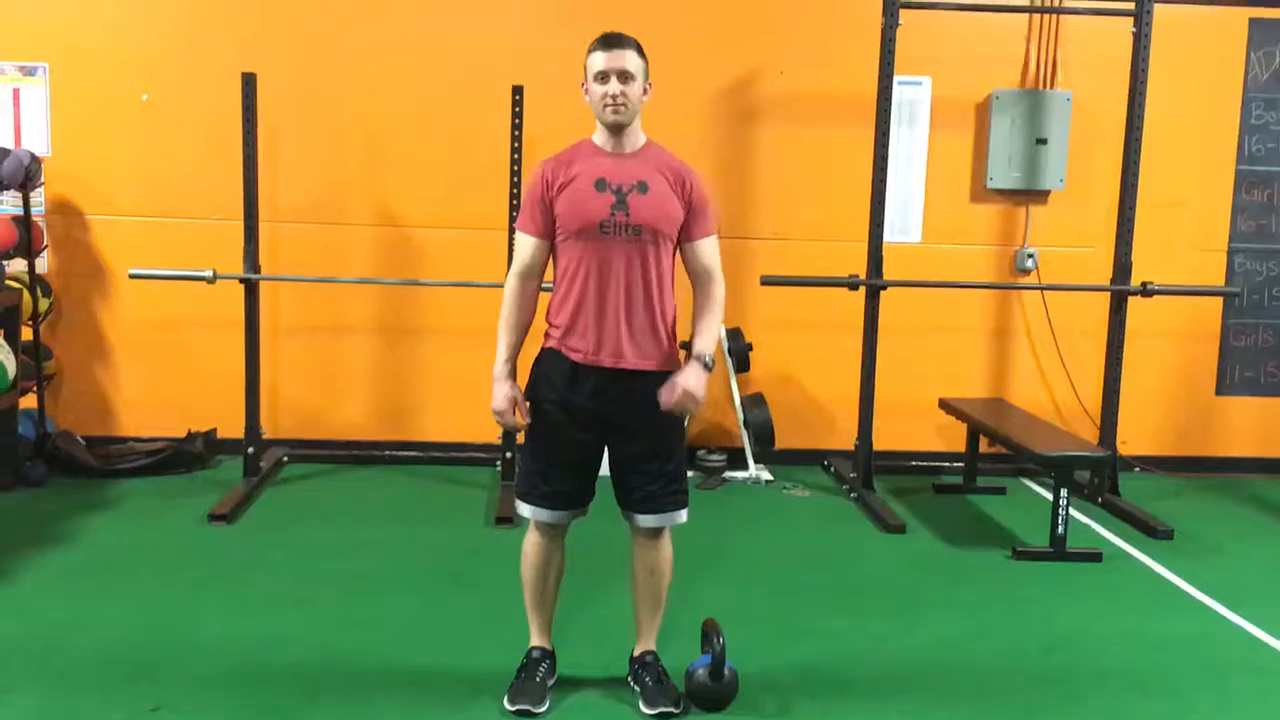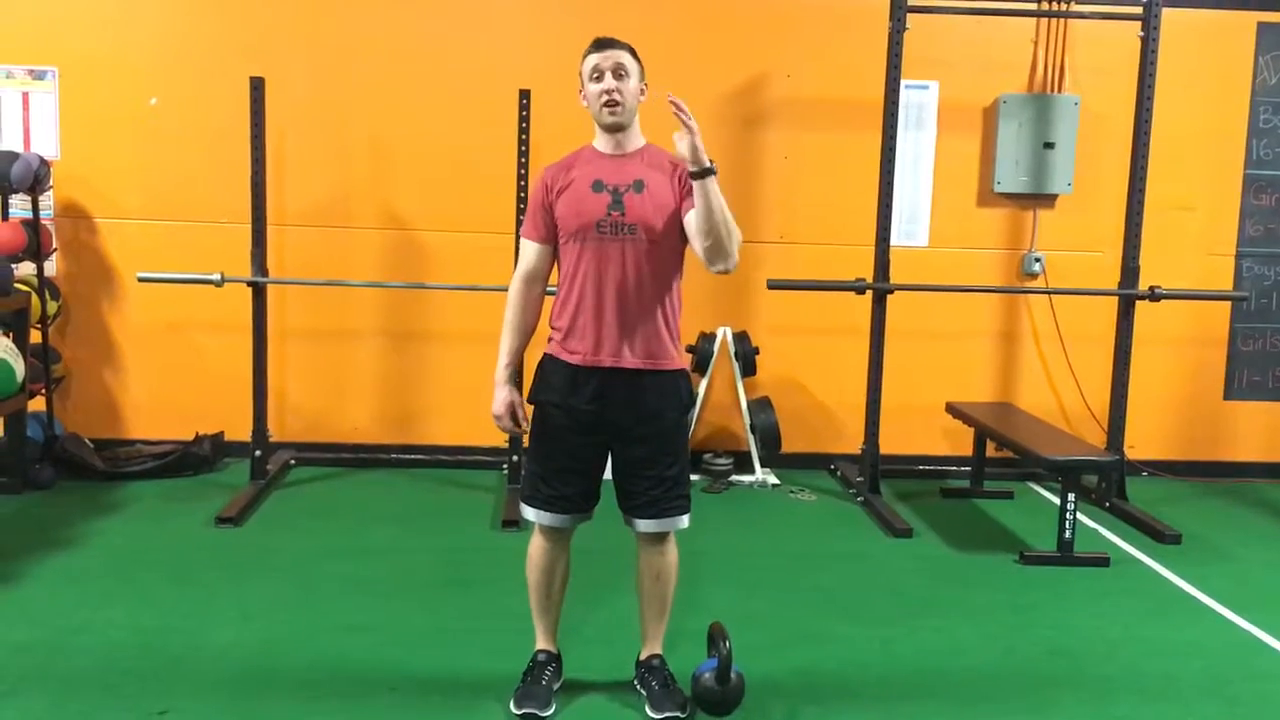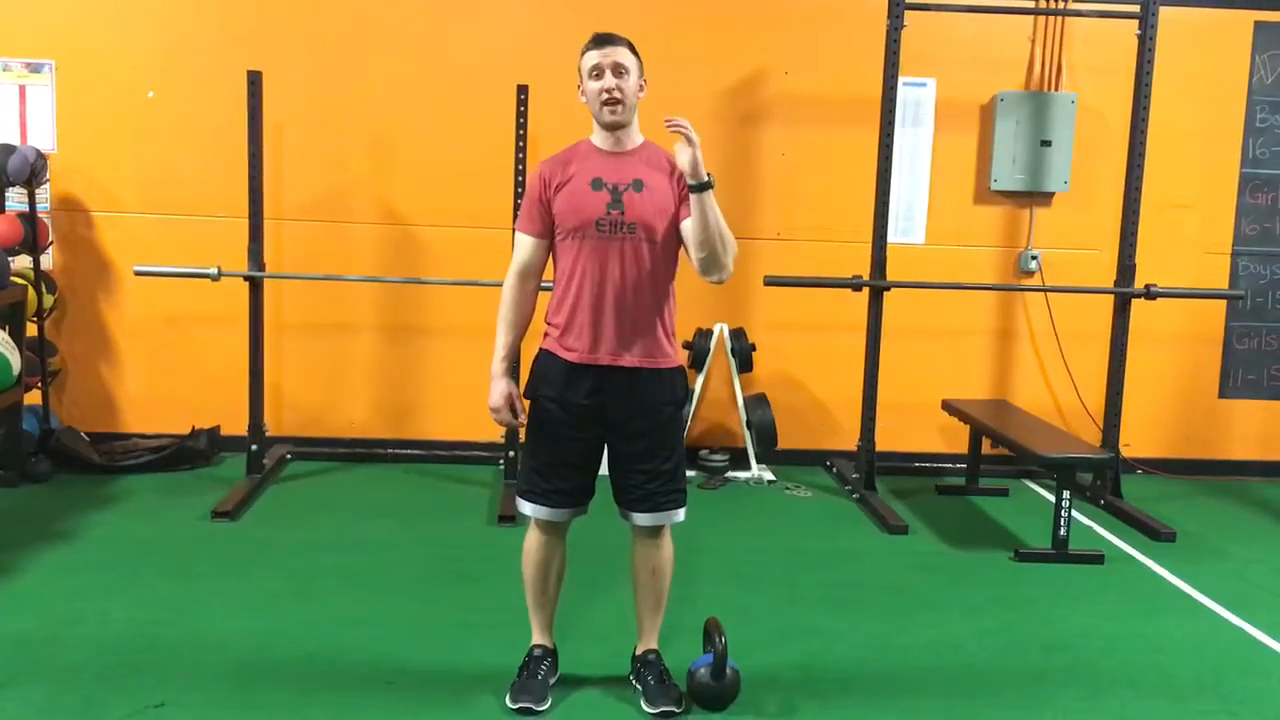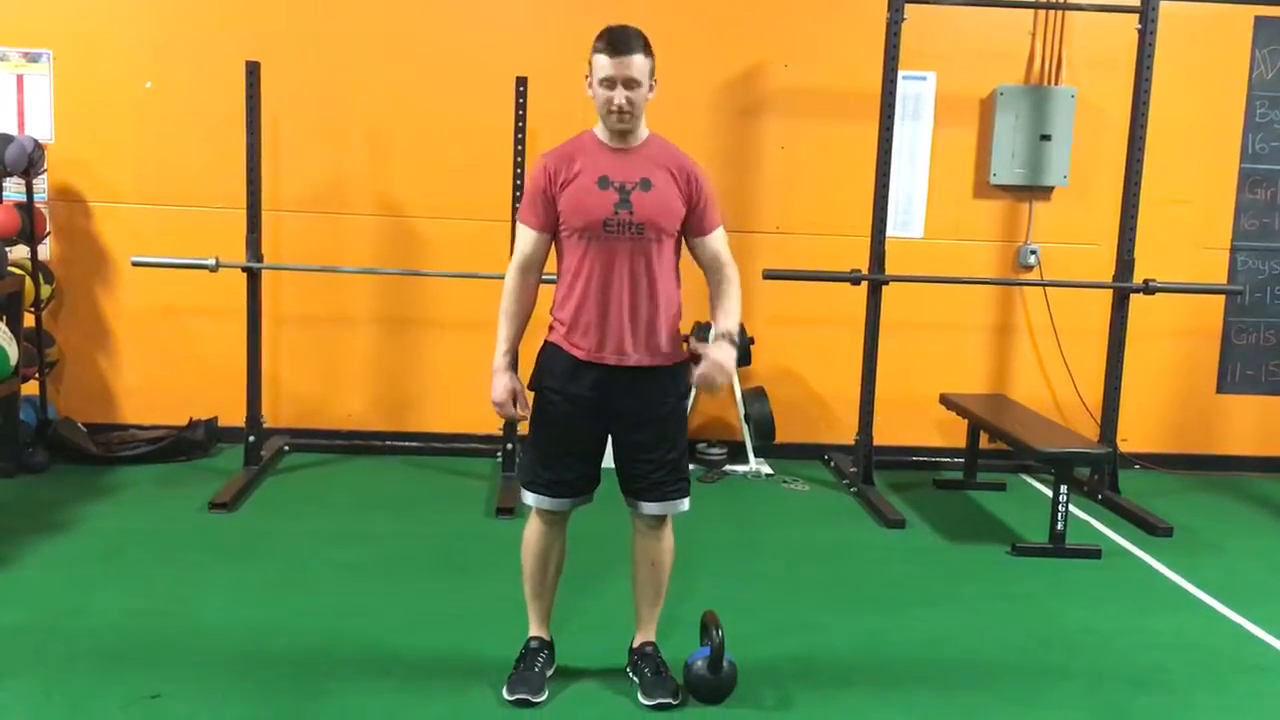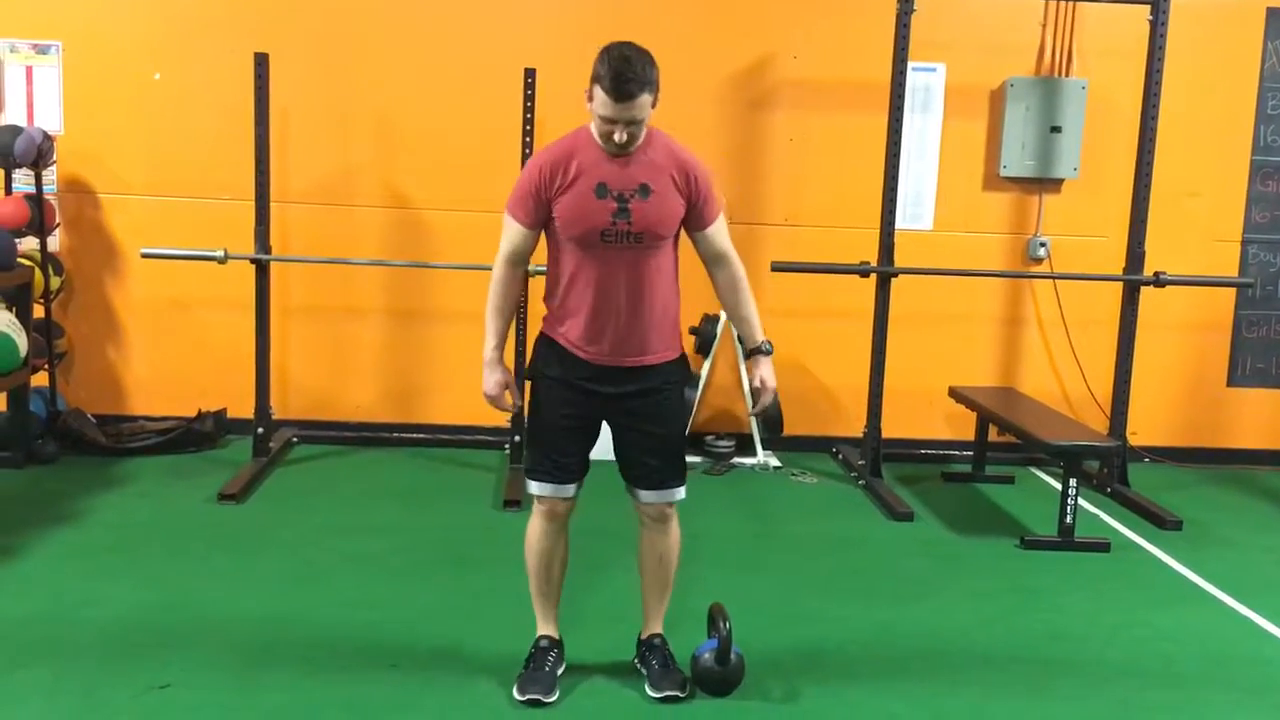
dt=0.7s
person 1, frame 1
left shoulder: (680, 180)
right shoulder: (555, 174)
left elbow: (711, 282)
right elbow: (524, 276)
left wrist: (699, 362)
right wrist: (504, 370)
left hip: (652, 378)
right hip: (567, 373)
left knee: (653, 523)
right knee: (547, 519)
left ankle: (646, 657)
right ankle: (539, 653)
person 1, frame 2
left shoulder: (678, 175)
right shoulder: (556, 179)
left elbow: (723, 257)
right elbow: (528, 281)
left wrist: (700, 165)
right wrist: (504, 374)
left hip: (655, 378)
right hip: (568, 377)
left knee: (657, 527)
right knee: (551, 523)
left ankle: (652, 661)
right ankle: (545, 657)
person 1, frame 3
left shoulder: (675, 172)
right shoulder: (554, 174)
left elbow: (718, 269)
right elbow: (523, 275)
left wrist: (698, 179)
right wrist: (501, 367)
left hip: (651, 375)
right hip: (565, 371)
left knee: (653, 521)
right knee: (547, 516)
left ankle: (648, 655)
right ankle: (541, 650)
person 1, frame 4
left shoulder: (683, 172)
right shoulder: (557, 167)
left elbow: (722, 270)
right elbow: (524, 268)
left wrist: (724, 337)
right wrist: (502, 362)
left hip: (655, 373)
right hip: (569, 367)
left knee: (654, 514)
right knee: (548, 510)
left ankle: (645, 648)
right ankle: (537, 643)
person 1, frame 5
left shoulder: (683, 170)
right shoulder: (549, 167)
left elbow: (721, 260)
right elbow: (510, 261)
left wrist: (758, 349)
right wrist: (493, 356)
left hip: (654, 367)
right hip: (567, 362)
left knee: (659, 508)
right knee: (551, 504)
left ankle: (653, 641)
right ankle: (546, 641)
